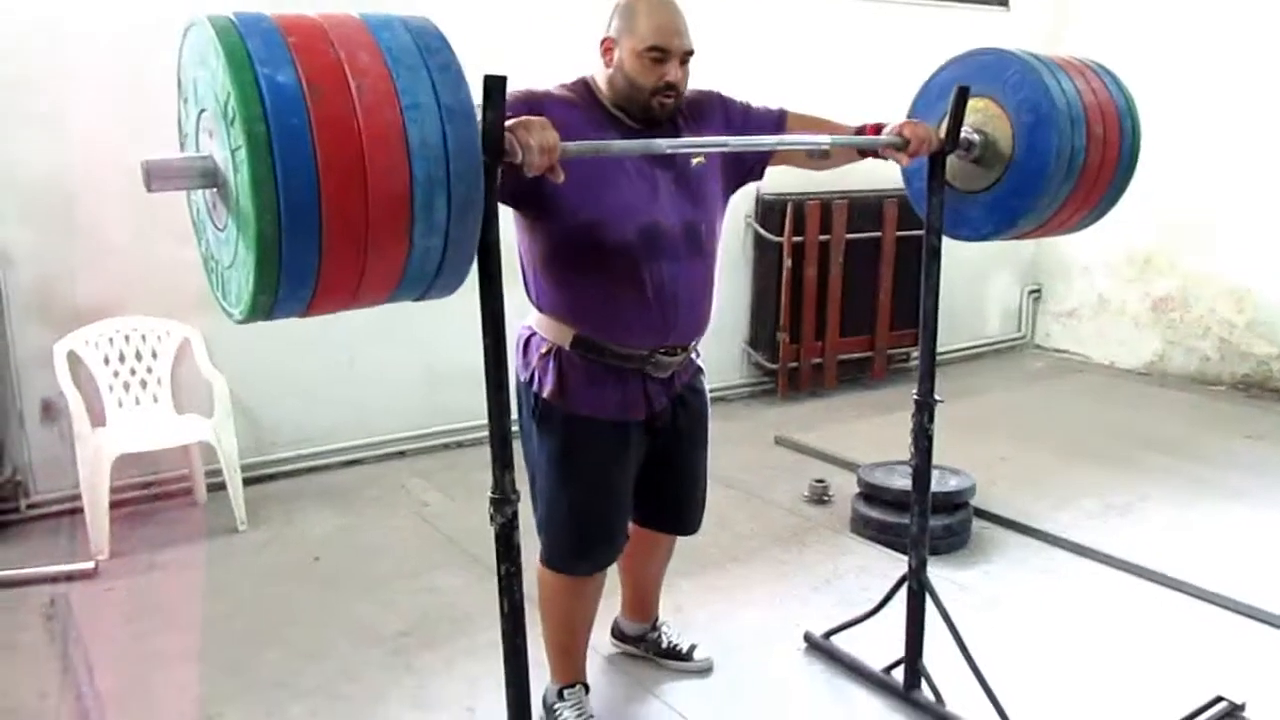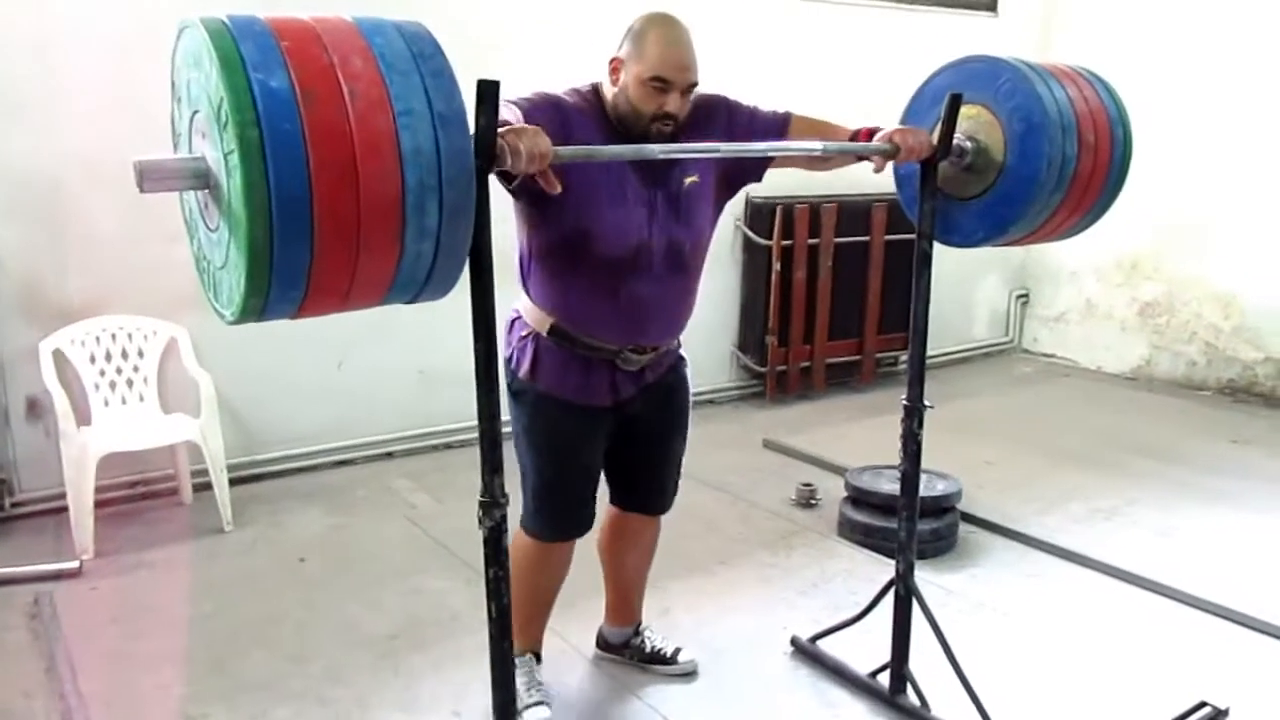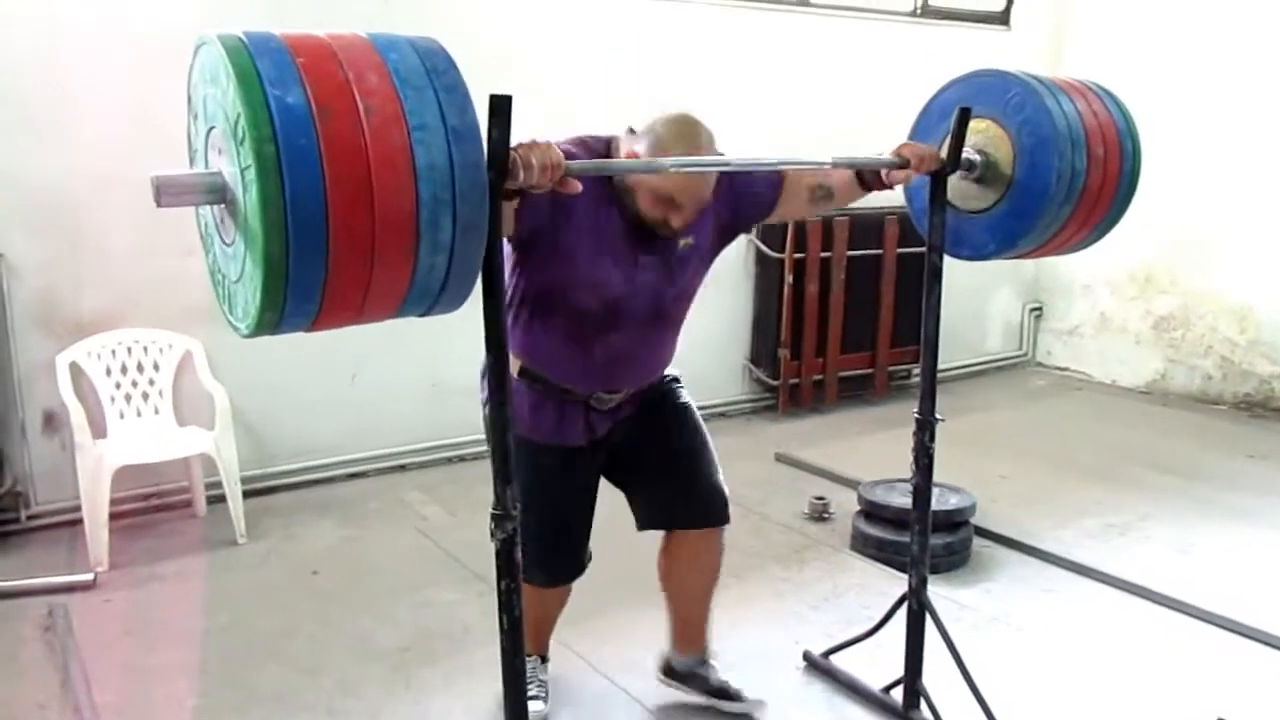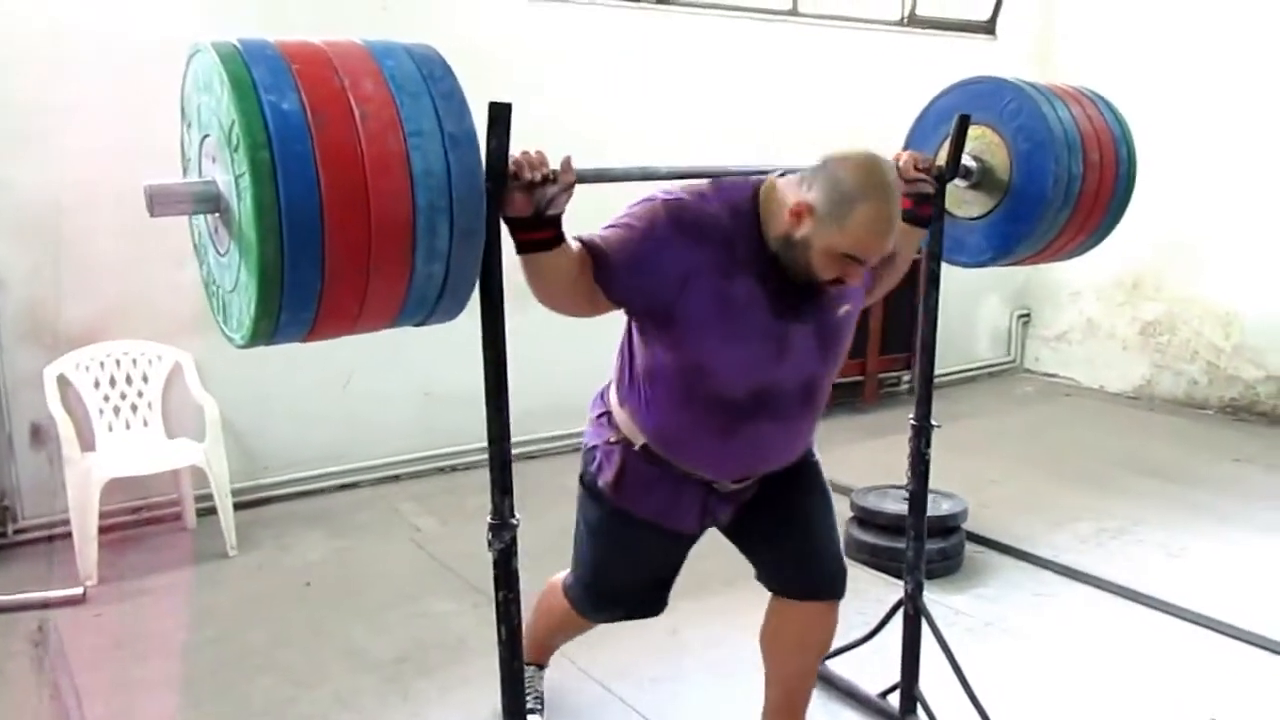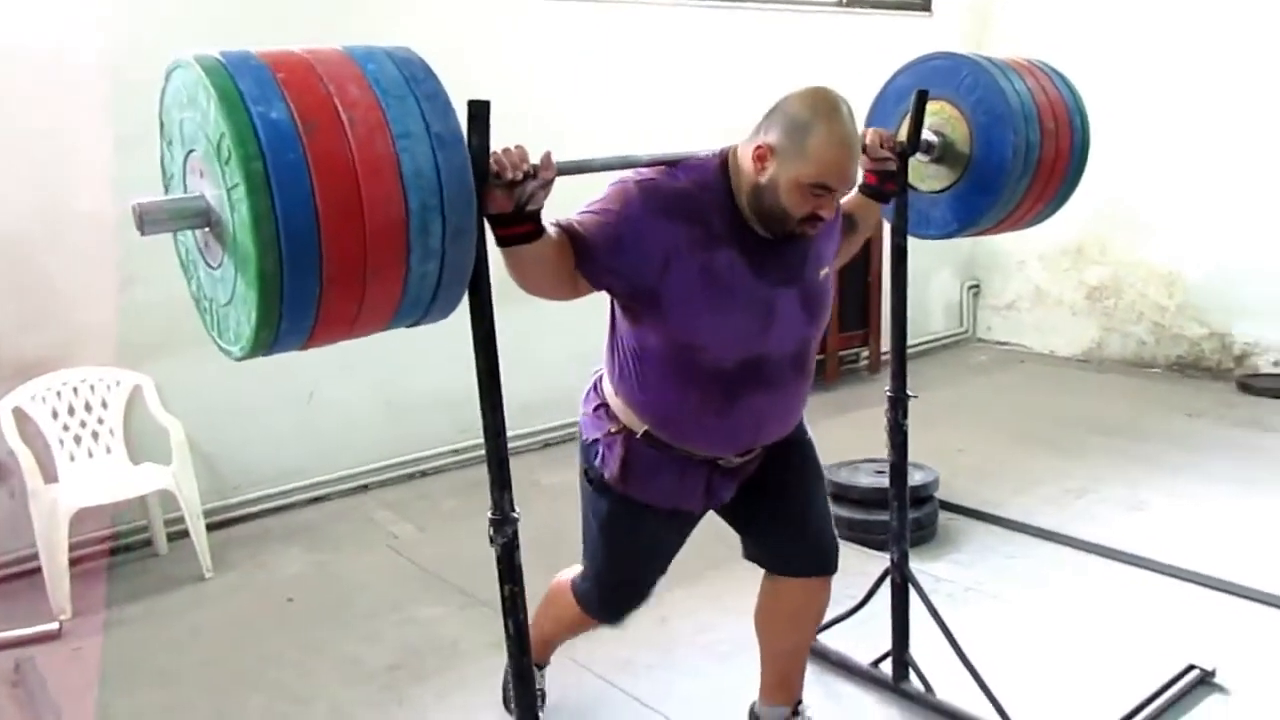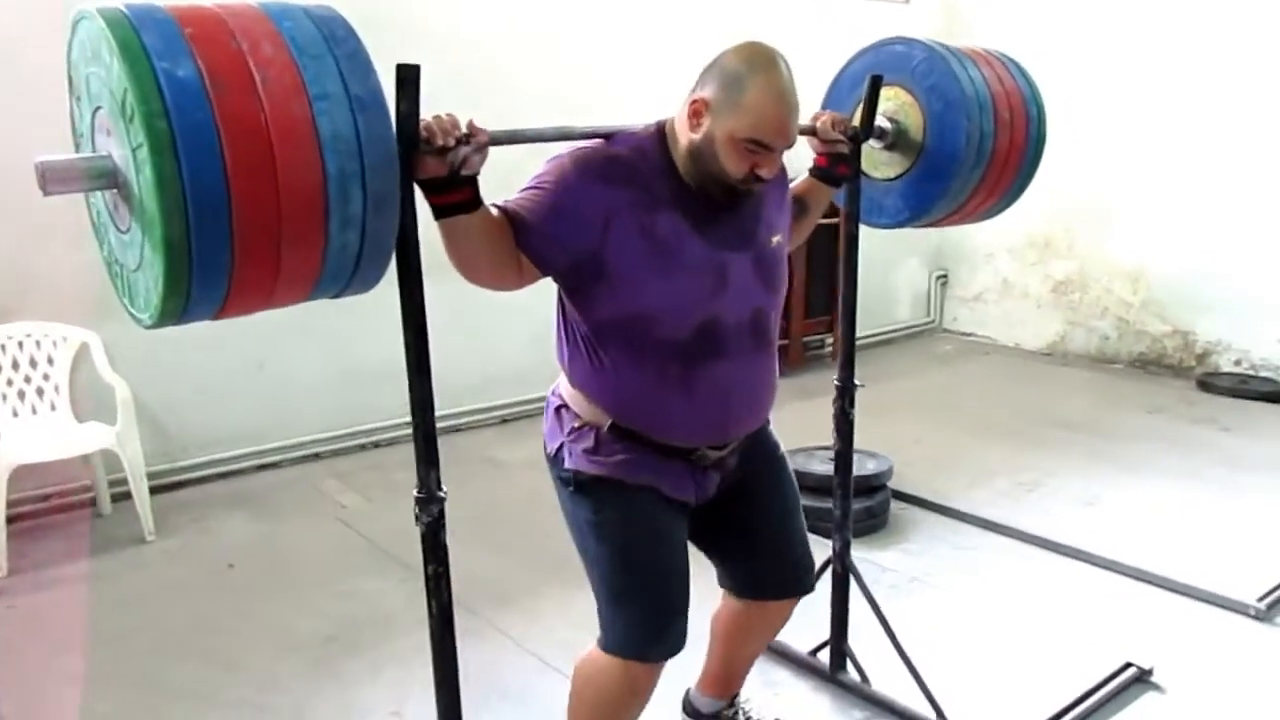
dt=0.5s
person 1, frame 1
left shoulder: (710, 120)
right shoulder: (548, 120)
left elbow: (803, 139)
left wrist: (878, 133)
right wrist: (504, 141)
left hip: (674, 375)
right hip: (580, 381)
left knee: (663, 518)
right knee: (580, 546)
left ankle: (639, 626)
person 1, frame 2
left shoulder: (715, 127)
right shoulder: (559, 122)
left elbow: (802, 137)
right elbow: (498, 130)
left wrist: (873, 139)
right wrist: (508, 140)
left hip: (655, 364)
right hip: (561, 365)
left knee: (642, 504)
right knee: (554, 521)
left ankle: (622, 631)
person 1, frame 3
left shoulder: (719, 189)
right shoulder: (557, 186)
left elbow: (799, 189)
left wrist: (880, 175)
right wrist: (513, 186)
left hip: (643, 394)
right hip: (543, 399)
left knee: (701, 517)
right knee: (550, 559)
left ankle: (689, 659)
right ankle: (530, 662)
person 1, frame 4
left shoulder: (844, 251)
right shoulder: (681, 230)
right elbow: (574, 289)
left wrist: (915, 209)
right wrist: (533, 224)
right hip: (648, 464)
left knee: (816, 586)
right knee: (598, 597)
right ankle: (527, 664)
person 1, frame 5
left shoulder: (811, 207)
right shoulder: (658, 208)
right elbow: (558, 273)
left wrist: (879, 185)
right wrist: (515, 218)
left hip: (769, 441)
right hip: (649, 451)
left knee: (808, 565)
right knee: (610, 593)
right ankle: (529, 663)
person 1, frame 6
left shoulder: (760, 181)
right shoulder: (598, 182)
right elbow: (502, 263)
left wrist: (831, 170)
right wrist: (453, 192)
left hip: (737, 445)
right hip: (616, 457)
left knee: (776, 583)
right knee: (643, 640)
